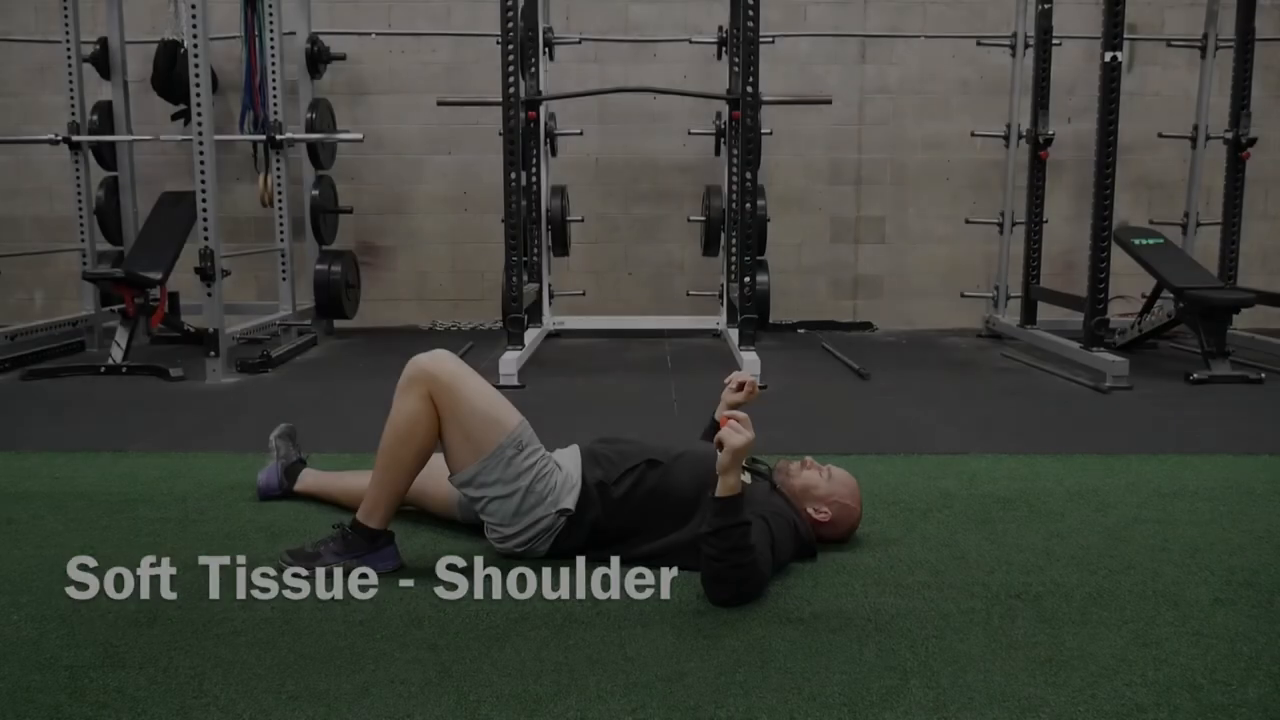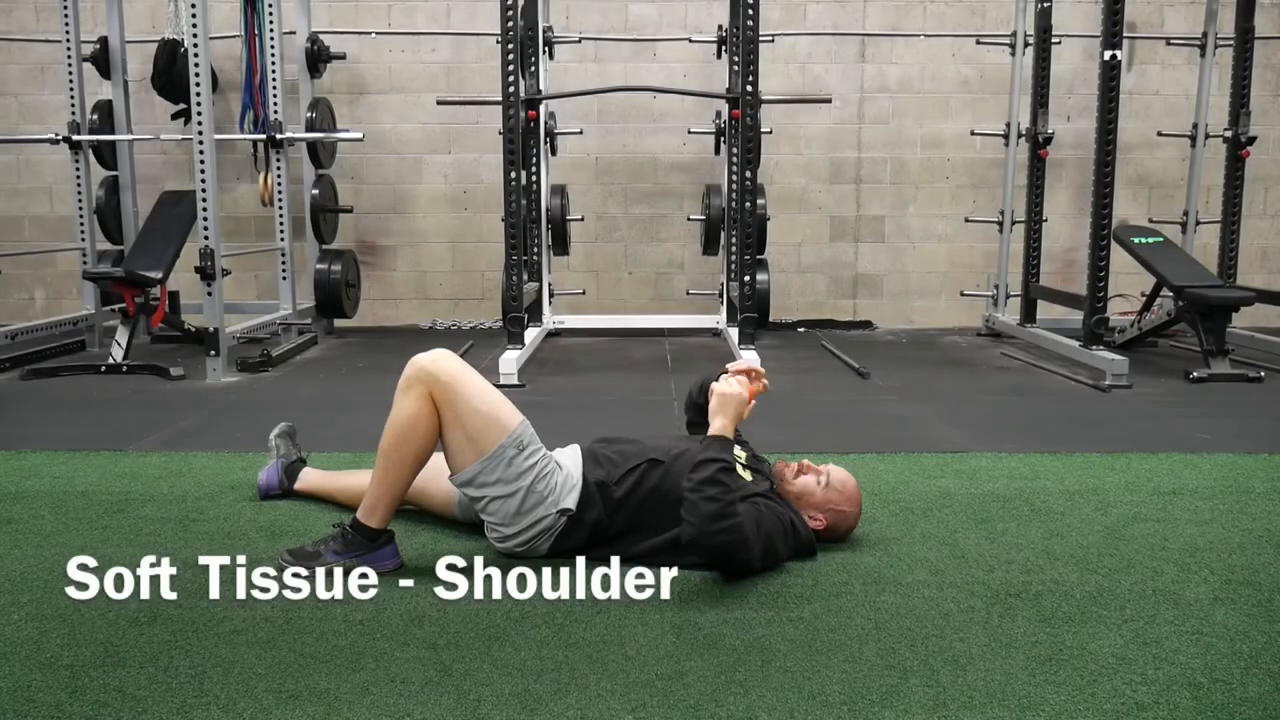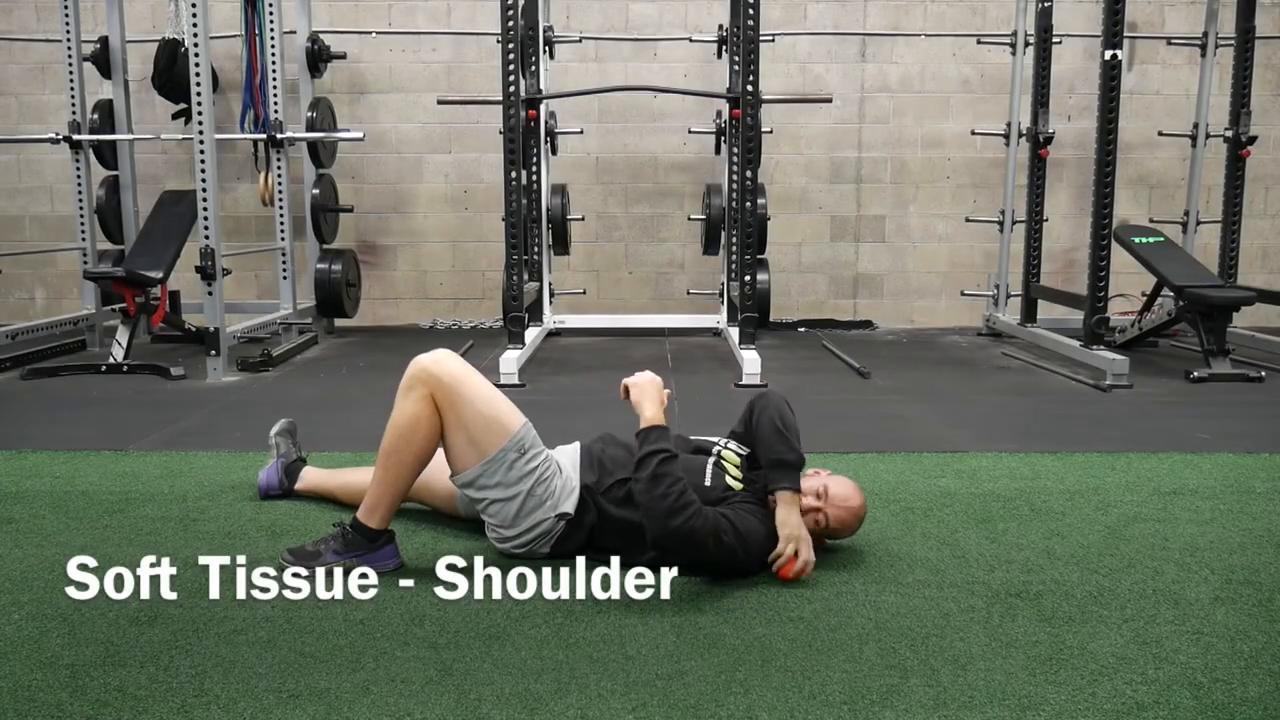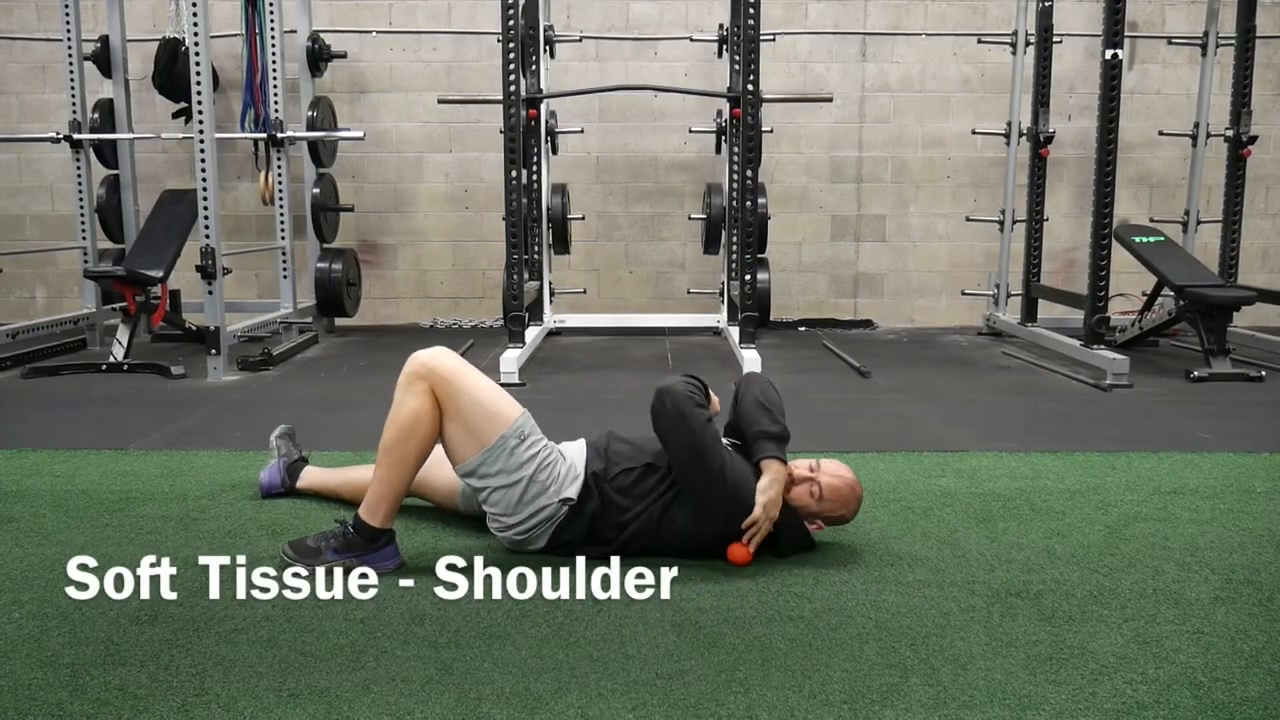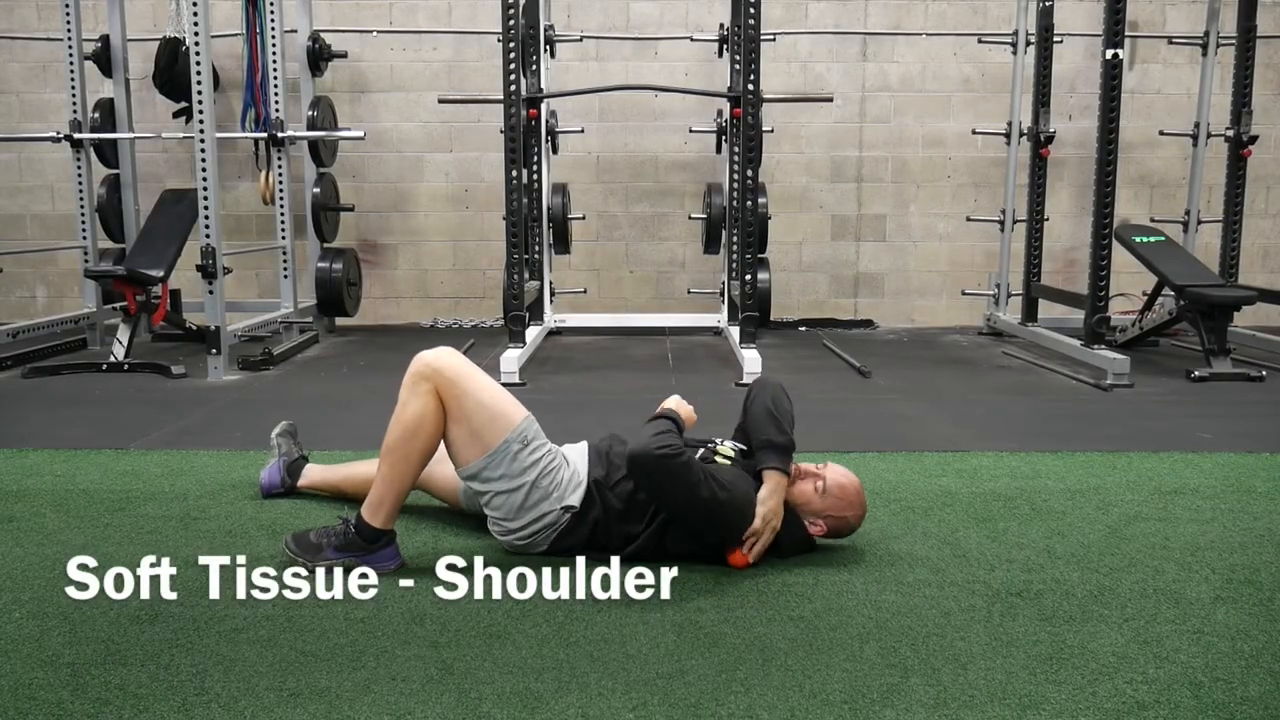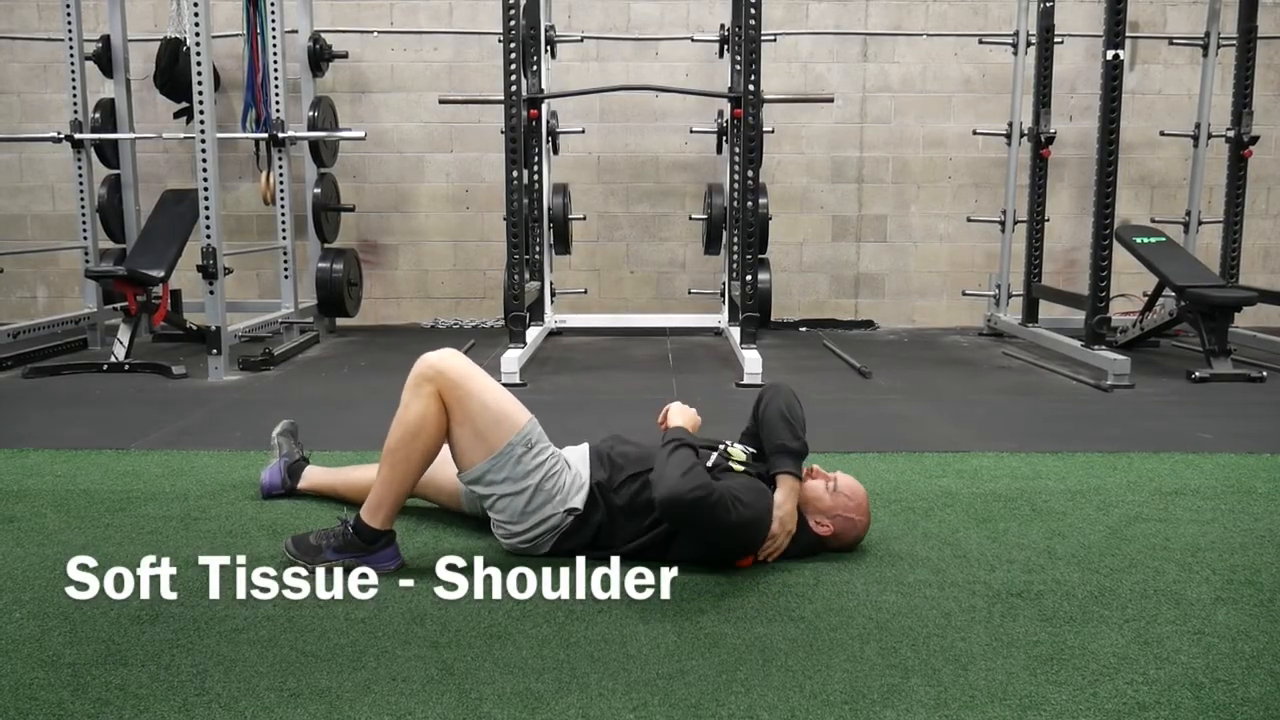
dt=0.7s
person 1, frame 1
left shoulder: (771, 520)
right shoulder: (764, 487)
left elbow: (729, 583)
left wrist: (730, 476)
right wrist: (723, 416)
left hip: (542, 510)
right hip: (562, 478)
left knee: (430, 371)
left ankle: (365, 540)
right ankle: (298, 478)
person 1, frame 2
left shoulder: (769, 523)
right shoulder: (758, 475)
left elbow: (707, 532)
right elbow: (699, 412)
left wrist: (722, 425)
right wrist: (724, 387)
left hip: (544, 509)
right hip: (560, 479)
left knee: (430, 369)
right knee: (405, 473)
left ankle: (365, 539)
right ankle: (296, 476)
person 1, frame 3
left shoulder: (750, 534)
right shoulder: (764, 469)
left elbow: (671, 526)
right elbow: (769, 407)
left wrist: (652, 419)
right wrist: (787, 501)
left hip: (539, 513)
right hip: (560, 472)
left knee: (431, 371)
right knee: (407, 471)
left ankle: (366, 538)
right ankle: (298, 474)
person 1, frame 4
left shoulder: (732, 498)
right shoulder: (759, 477)
left elbow: (671, 400)
right elbow: (755, 387)
left wrist: (701, 396)
right wrist: (775, 462)
left hip: (545, 501)
right hip: (559, 480)
left knee: (429, 367)
right knee: (412, 466)
left ankle: (368, 538)
right ankle: (299, 474)
person 1, frame 5
left shoulder: (733, 509)
right shoulder: (760, 480)
left elbow: (647, 458)
right elbow: (766, 391)
left wrist: (671, 415)
right wrist: (776, 477)
left hip: (544, 508)
right hip: (564, 475)
left knee: (433, 368)
right knee: (417, 458)
left ankle: (369, 537)
right ankle: (300, 472)
person 1, frame 6
left shoulder: (751, 513)
right shoulder: (765, 474)
left elbow: (677, 494)
right elbow: (776, 397)
left wrist: (681, 430)
right wrist: (788, 478)
left hip: (549, 508)
right hip: (568, 477)
left knee: (438, 370)
right knee: (413, 465)
left ankle: (368, 538)
right ankle: (298, 475)
